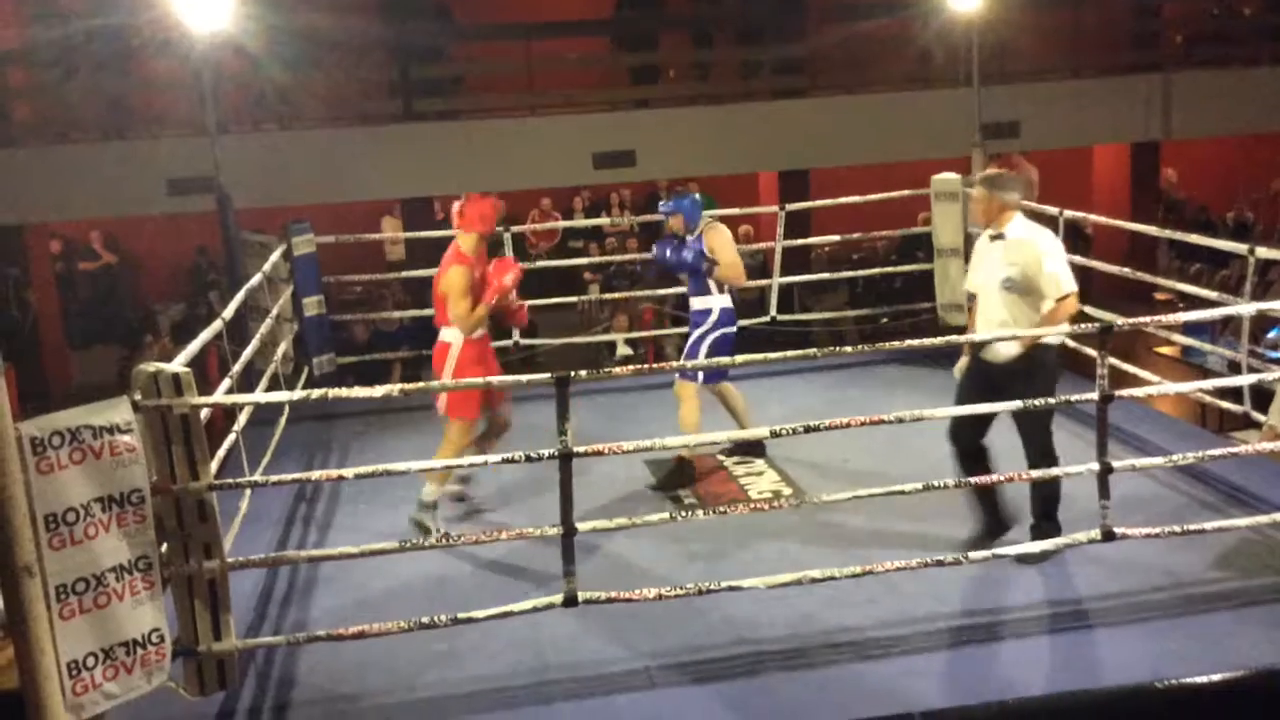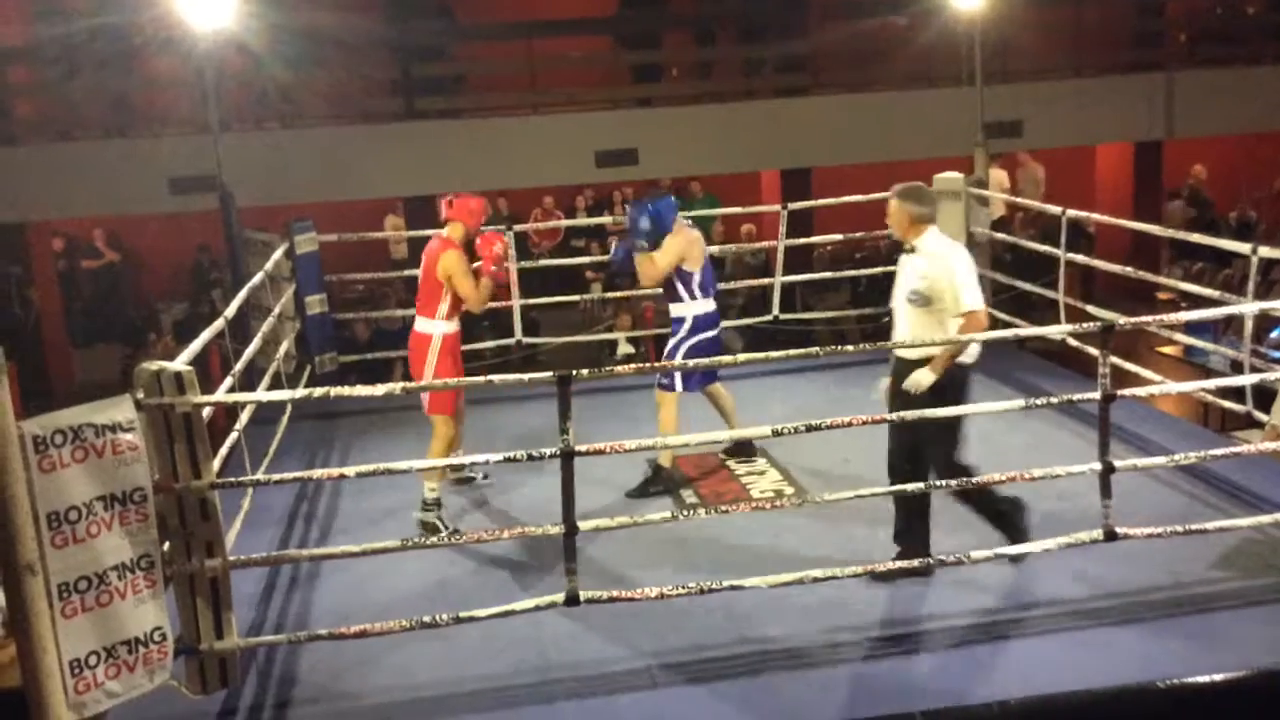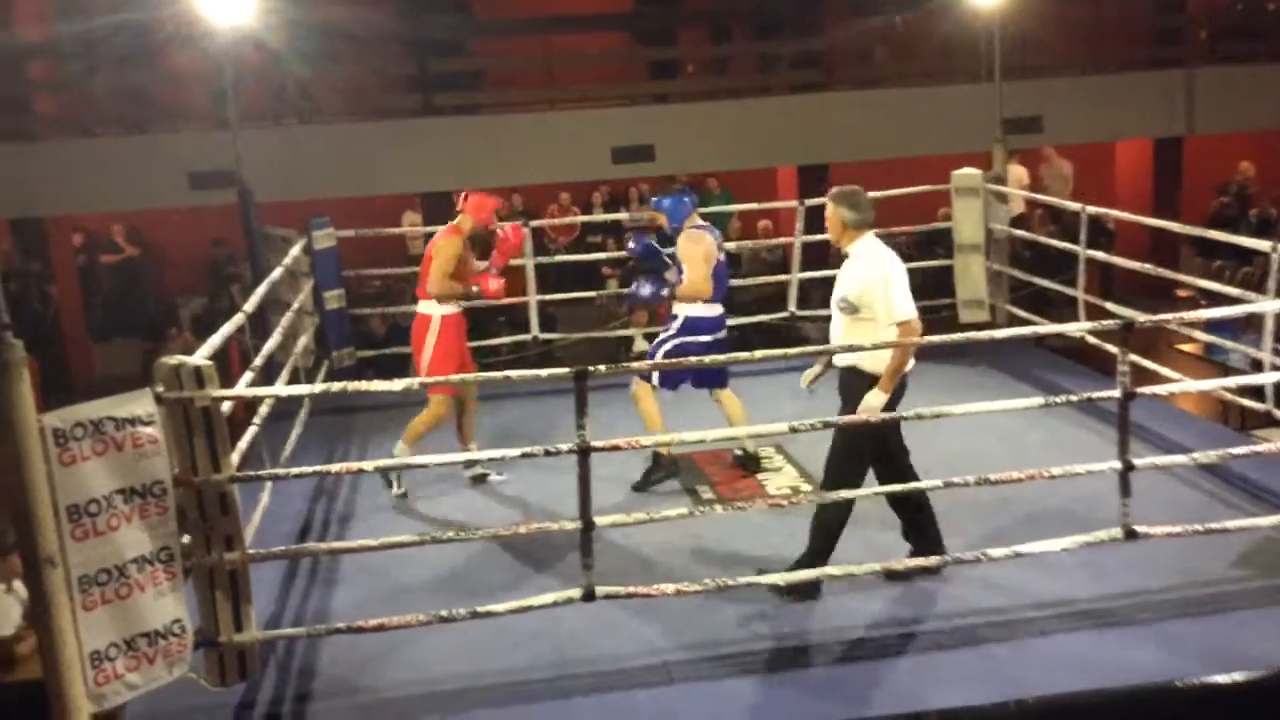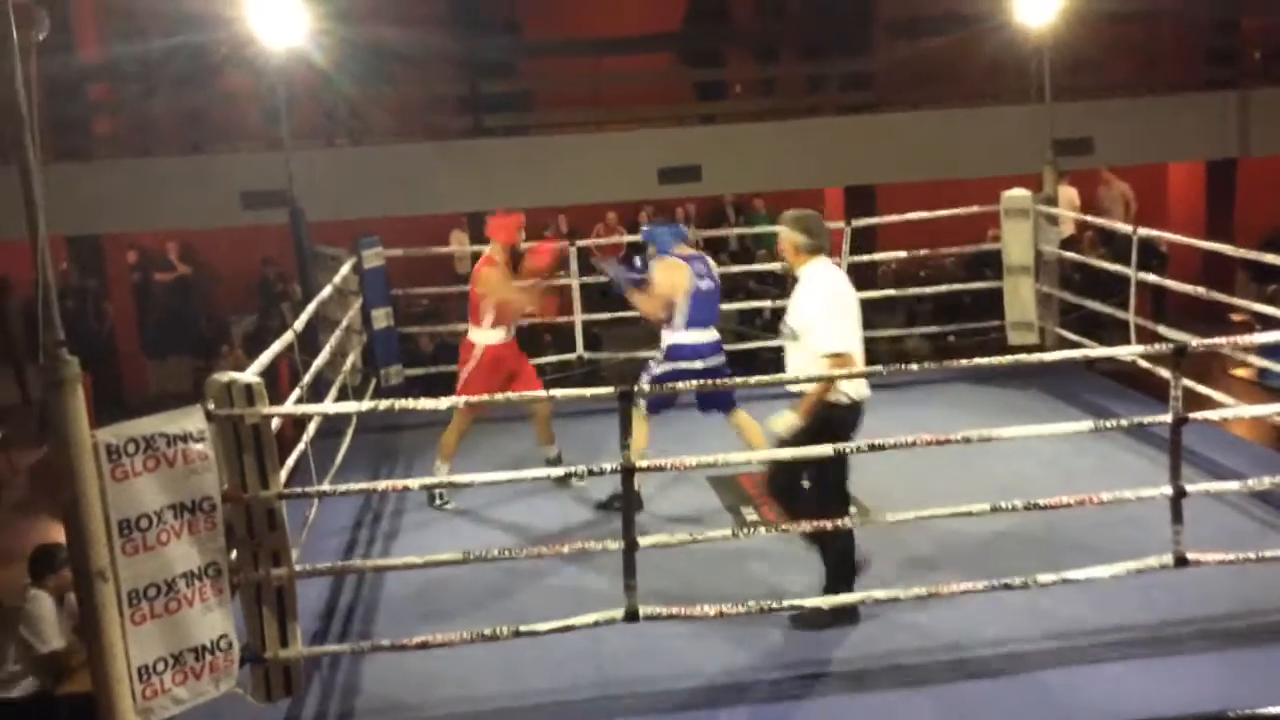
dt=0.4s
person 1, frame 1
left shoulder: (1038, 242)
right shoulder: (984, 243)
left elbow: (1068, 303)
left wrist: (1021, 344)
right wrist: (968, 351)
left hip: (1030, 357)
right hip: (989, 352)
left knee: (1037, 445)
right knee: (963, 434)
left ankle: (1046, 530)
right ankle: (993, 519)
person 1, frame 2
left shoulder: (948, 257)
right shoulder: (909, 257)
left elbow: (976, 321)
left wrist: (934, 369)
right wrist: (894, 370)
left hip: (943, 374)
right hip: (909, 370)
left knee: (944, 465)
right knee: (904, 464)
left ankle: (1009, 516)
right ankle: (912, 553)
person 1, frame 3
left shoulder: (880, 264)
right shoulder: (856, 259)
left elbow: (911, 330)
left wrist: (884, 389)
right wrist: (824, 364)
left hip: (871, 382)
right hip: (857, 376)
left knee: (839, 475)
right knee: (893, 467)
left ankle: (809, 571)
right ankle: (928, 548)
person 1, frame 4
left shoulder: (822, 289)
right shoulder: (819, 279)
left elbow: (841, 362)
left wrist: (799, 413)
left hip: (830, 407)
right hip: (821, 403)
left knee: (827, 500)
right knee: (781, 483)
left ankle: (840, 601)
right ankle: (840, 559)
person 2, frame 1
left shoulder: (475, 253)
right shoulder: (458, 270)
right elbow: (465, 325)
left wrist: (506, 303)
right wrist: (496, 293)
left hip: (478, 346)
right hip: (458, 352)
left knee: (500, 420)
right knee: (459, 435)
left ankle: (458, 482)
right ankle: (426, 509)
person 2, frame 2
left shoulder: (442, 243)
right shoulder: (453, 254)
right elbow: (476, 303)
left wrist: (482, 271)
right wrist: (490, 265)
left hip: (441, 338)
right hip: (434, 343)
left knee: (457, 408)
right knee: (445, 428)
left ankle: (456, 468)
right ankle: (429, 510)
person 2, frame 3
left shoulder: (460, 240)
right shoulder: (451, 239)
left elbow: (466, 282)
right elbow: (436, 287)
left wrist: (500, 258)
right wrist: (476, 287)
left hip: (450, 324)
right hip: (435, 327)
left knee: (468, 396)
right knee: (440, 406)
left ankle: (473, 465)
person 2, frame 4
left shoulder: (503, 264)
right shoulder: (490, 271)
right elbow: (520, 305)
left hip: (508, 347)
right hip: (484, 351)
left knee: (543, 409)
right knee: (462, 421)
left ankle: (554, 465)
right ankle: (437, 484)
person 3, frame 1
left shoulder: (716, 233)
right shoulder: (693, 236)
left elbow: (738, 277)
right elbow: (693, 277)
left wrist: (700, 263)
right wrist: (676, 261)
left hip: (715, 317)
right hip: (706, 316)
left knee: (686, 386)
right knee: (716, 383)
left ankle: (684, 464)
right ankle: (751, 440)
person 3, frame 2
left shoulder: (680, 238)
right shoulder: (676, 234)
left elbow: (649, 278)
right elbow: (660, 274)
left wrist: (637, 242)
right wrist: (633, 248)
left hip: (692, 321)
right hip: (701, 319)
left knee: (666, 395)
right knee: (708, 383)
left ankle: (664, 473)
right ankle: (742, 441)
person 3, frame 3
left shoulder: (691, 239)
right shoulder: (708, 232)
left elbow: (702, 289)
left wrist: (662, 290)
right wrist: (654, 254)
left hip: (690, 326)
right hip: (712, 323)
left knee: (641, 386)
right knee: (720, 390)
left ankle: (663, 459)
right ankle: (749, 452)
person 3, frame 4
left shoulder: (666, 265)
right shoulder: (707, 262)
left elbow: (655, 310)
left wrist: (628, 285)
right wrist: (645, 282)
left hip: (678, 352)
right hip: (710, 349)
left knee: (638, 414)
right knee: (734, 412)
